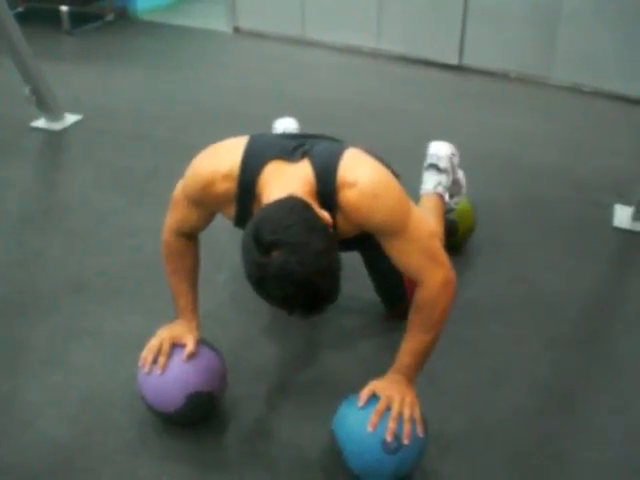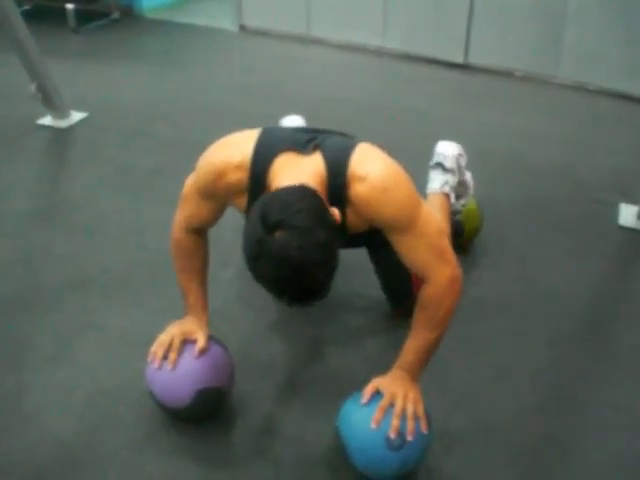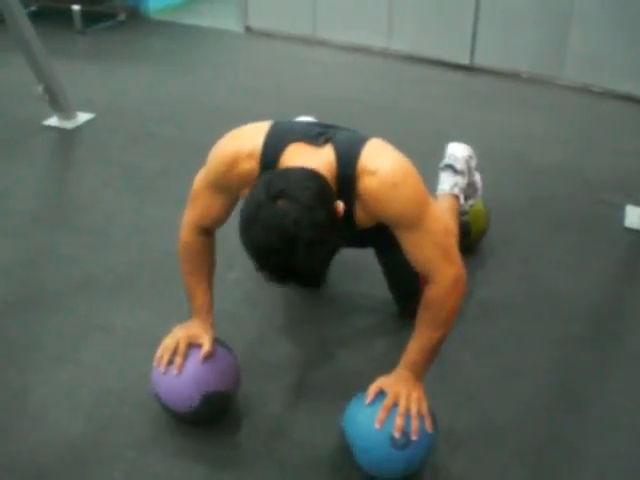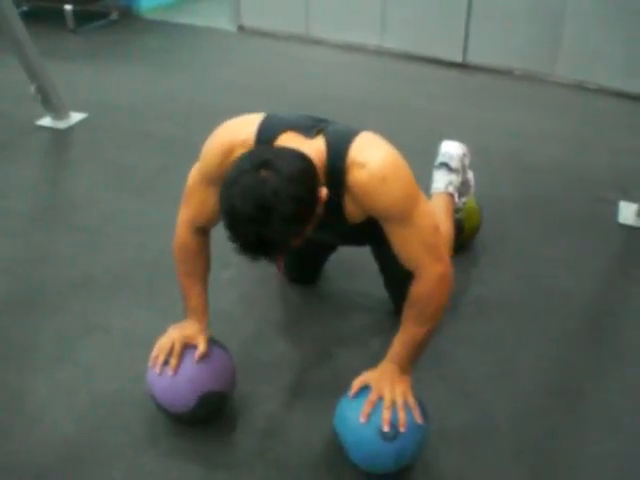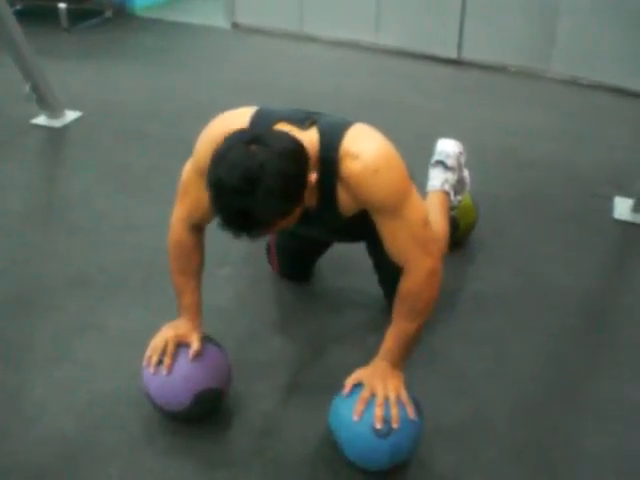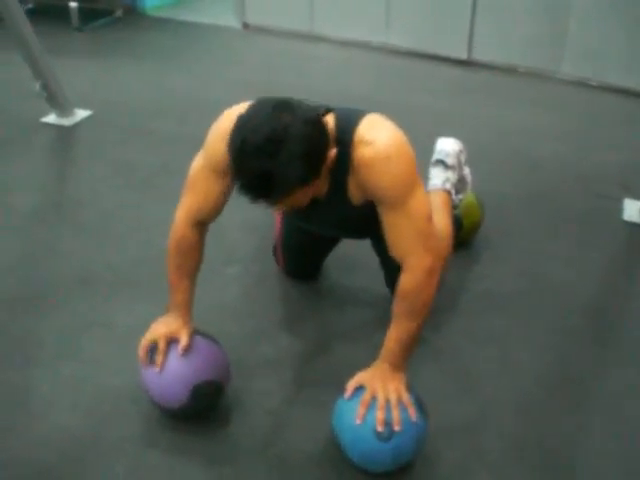
dt=0.2s
person 1, frame 1
left shoulder: (365, 192)
right shoulder: (214, 176)
left elbow: (438, 279)
right elbow: (178, 232)
left wrist: (401, 377)
right wrist: (186, 319)
left hip: (362, 213)
left knee: (404, 302)
left ankle: (437, 177)
person 1, frame 2
left shoulder: (376, 186)
right shoulder: (225, 167)
left elbow: (444, 276)
right elbow: (188, 229)
left wrist: (405, 374)
right wrist: (196, 314)
left hip: (370, 210)
left knee: (410, 300)
right knee: (289, 281)
left ankle: (443, 178)
person 1, frame 3
left shoulder: (385, 180)
right shoulder: (237, 158)
left elbow: (448, 276)
right elbow: (196, 229)
left wrist: (409, 373)
right wrist: (201, 319)
left hip: (380, 213)
left knee: (416, 301)
right knee: (301, 276)
left ankle: (453, 178)
person 1, frame 4
left shoulder: (375, 173)
right shoulder: (229, 148)
left elbow: (435, 272)
right elbow: (192, 227)
left wrist: (395, 368)
right wrist: (196, 319)
left hip: (375, 210)
left knee: (411, 295)
right knee: (295, 273)
left ankle: (447, 177)
person 1, frame 5
left shoulder: (368, 164)
right shoulder: (221, 140)
left elbow: (424, 267)
right elbow: (187, 225)
left wrist: (388, 364)
right wrist: (189, 317)
left hip: (372, 207)
right hip: (298, 204)
left knee: (403, 291)
right knee: (288, 270)
left ankle: (443, 175)
person 1, frame 6
left shoulder: (380, 152)
right shoulder: (232, 131)
left elbow: (421, 266)
right elbow: (191, 220)
left wrist: (390, 366)
right wrist: (178, 313)
left hip: (381, 205)
left knee: (419, 274)
right knee: (295, 270)
left ankle: (444, 175)
